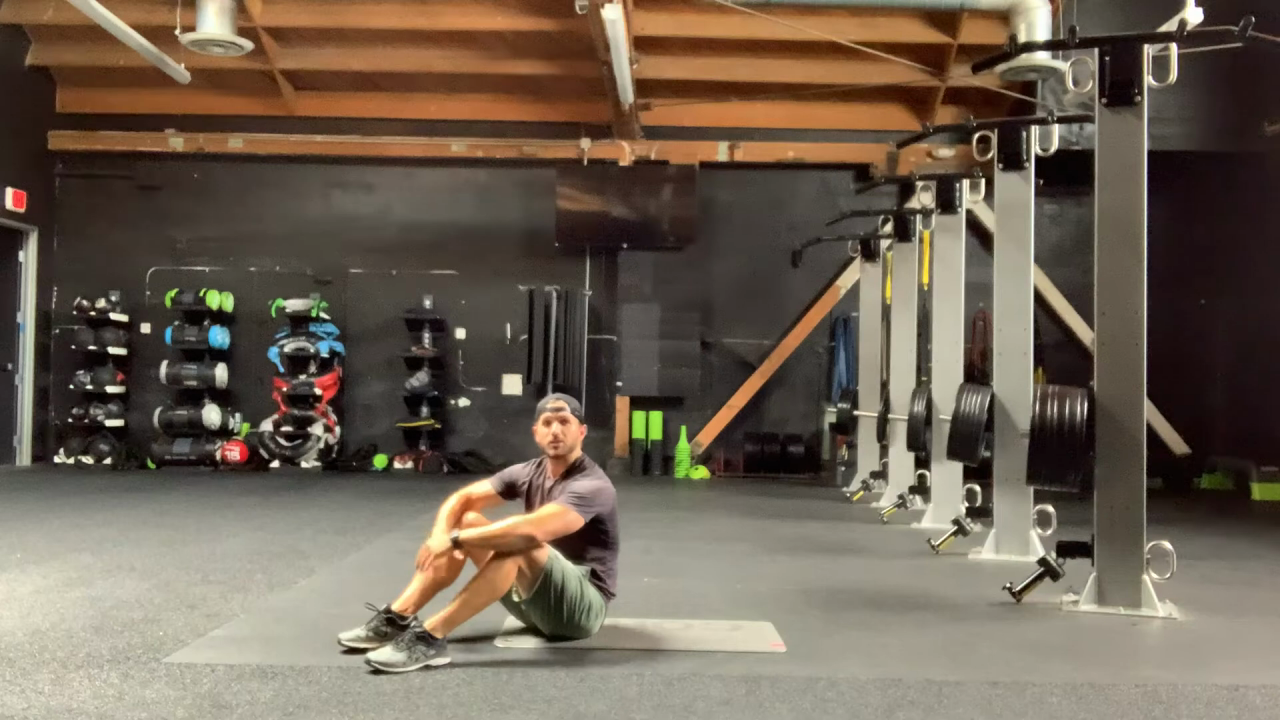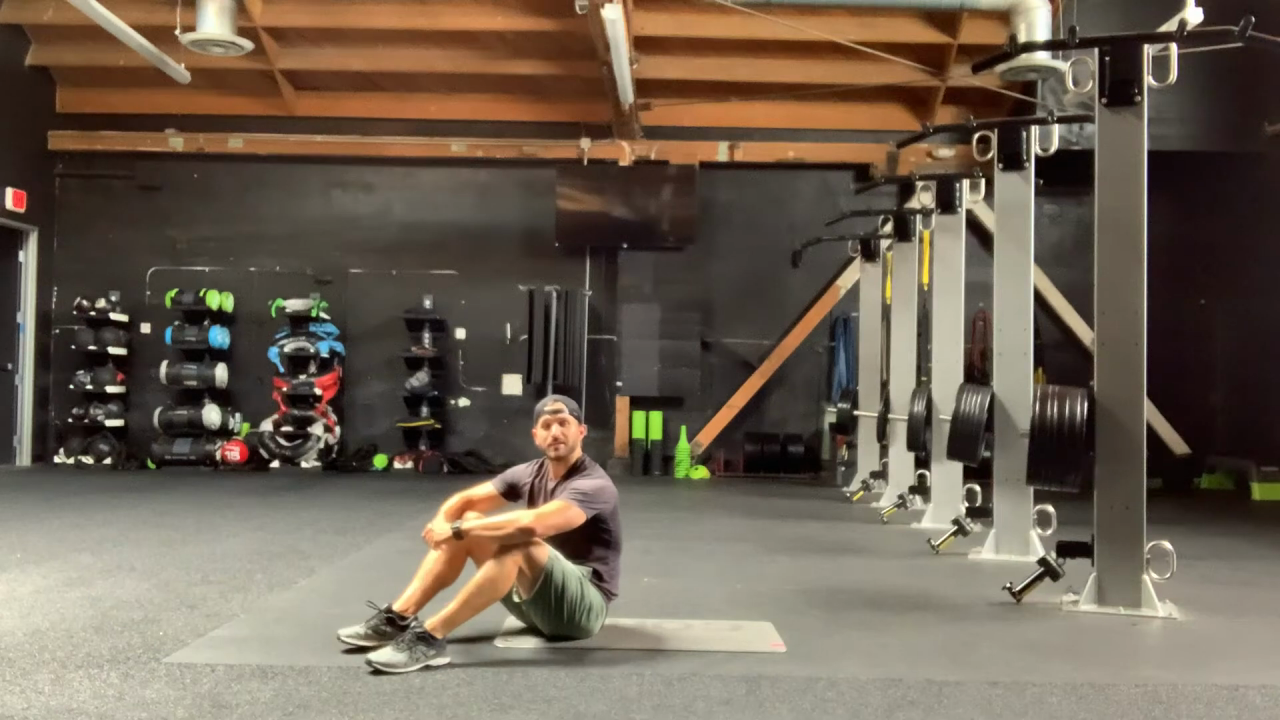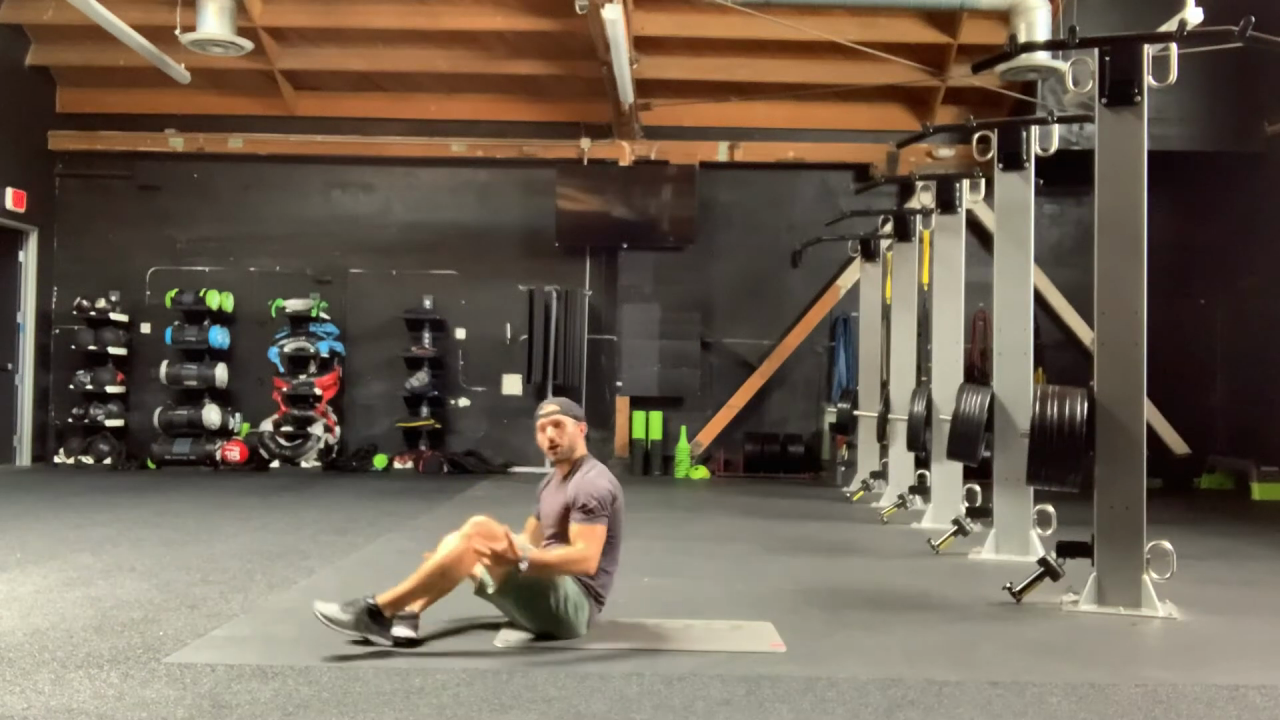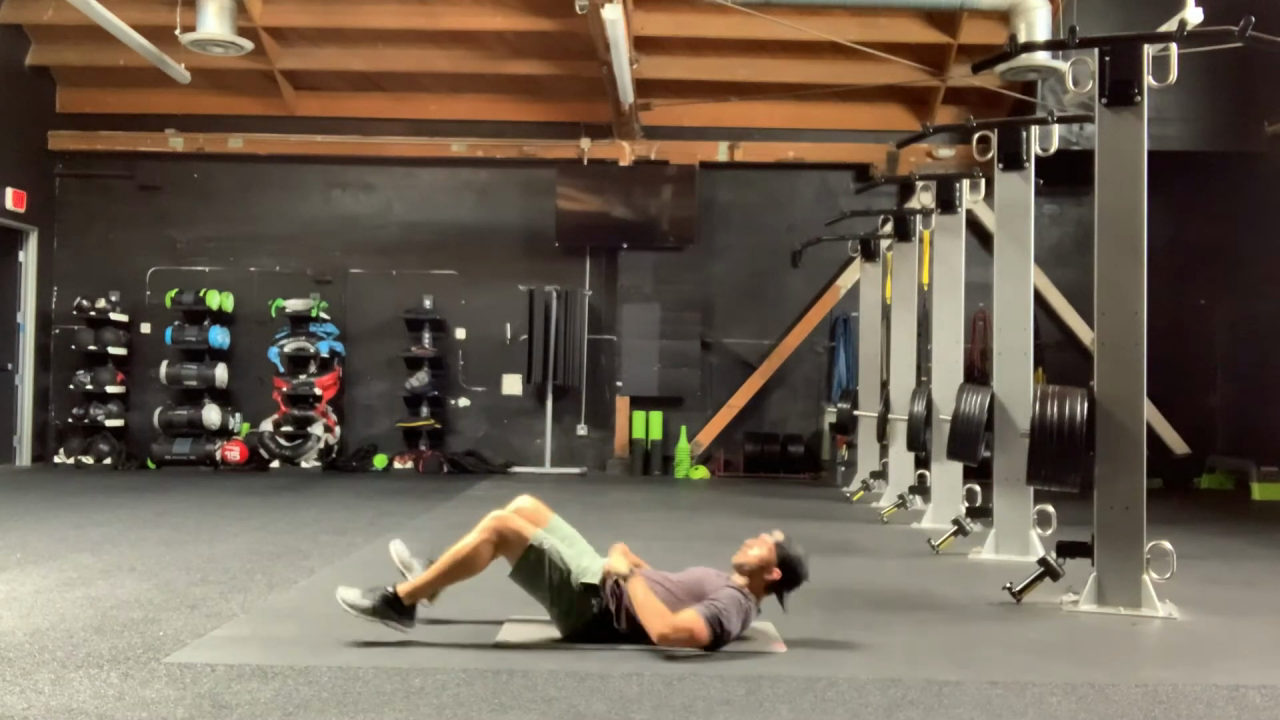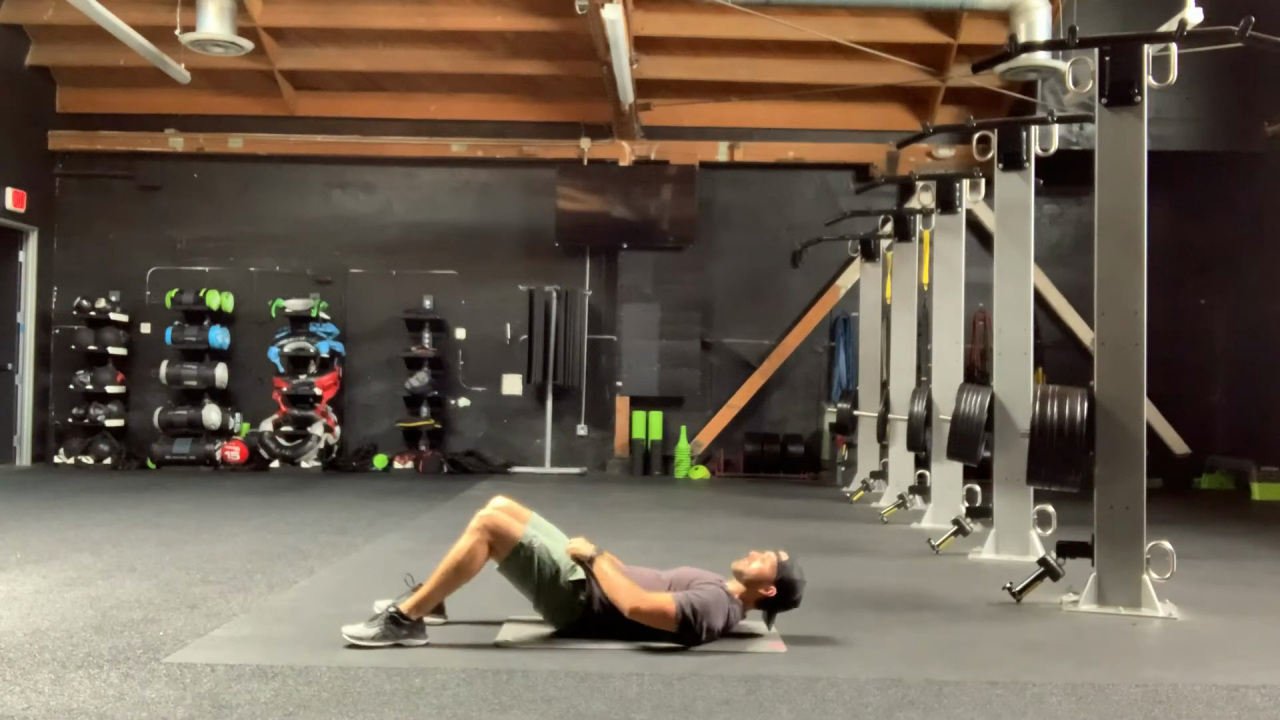
dt=1s
person 1, frame 1
left shoulder: (592, 486)
right shoulder: (529, 473)
left elbow: (531, 530)
right elbow: (463, 497)
left wrist: (453, 538)
right wrist: (442, 534)
left hip: (581, 606)
right hip: (534, 597)
left knee: (520, 545)
right knee: (468, 522)
left ankle: (430, 637)
right ankle: (397, 619)
person 1, frame 2
left shoulder: (594, 486)
right shoulder: (530, 474)
left elbow: (531, 524)
right elbow: (465, 500)
left wrist: (457, 530)
right wrist: (441, 524)
left hip: (582, 605)
right hip: (535, 595)
left knee: (519, 543)
right knee: (467, 523)
left ankle: (430, 637)
right ankle: (398, 618)
person 1, frame 3
left shoulder: (592, 485)
right shoulder: (552, 483)
left elbow: (584, 560)
right elbow: (530, 543)
left wrist: (517, 561)
left hip: (571, 605)
right hip: (552, 595)
left knee: (480, 530)
right knee: (467, 545)
left ankle: (379, 612)
right ankle: (405, 613)
person 1, frame 4
left shoulder: (731, 609)
right shoulder: (727, 586)
left elbow: (665, 630)
left wrist: (629, 573)
right wrist: (638, 566)
left hip: (590, 606)
right hip: (597, 577)
left knee: (495, 525)
right knee: (522, 506)
left ankle: (398, 603)
right ankle: (427, 578)
person 1, frame 5
left shoulder: (715, 606)
right shoulder: (717, 588)
left elbow: (637, 606)
left wrist: (592, 557)
right wrist: (594, 555)
left hip: (578, 598)
right hip: (585, 577)
left knee: (486, 523)
right knee: (500, 506)
left ankle: (403, 620)
right ankle: (428, 601)
